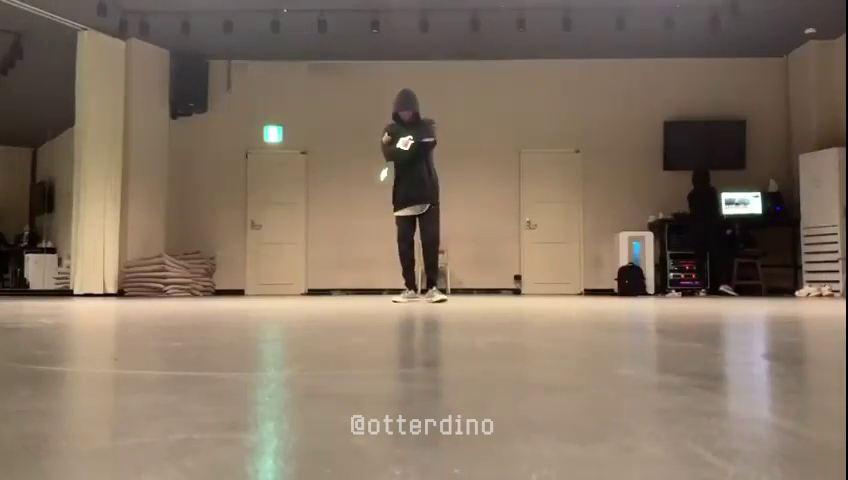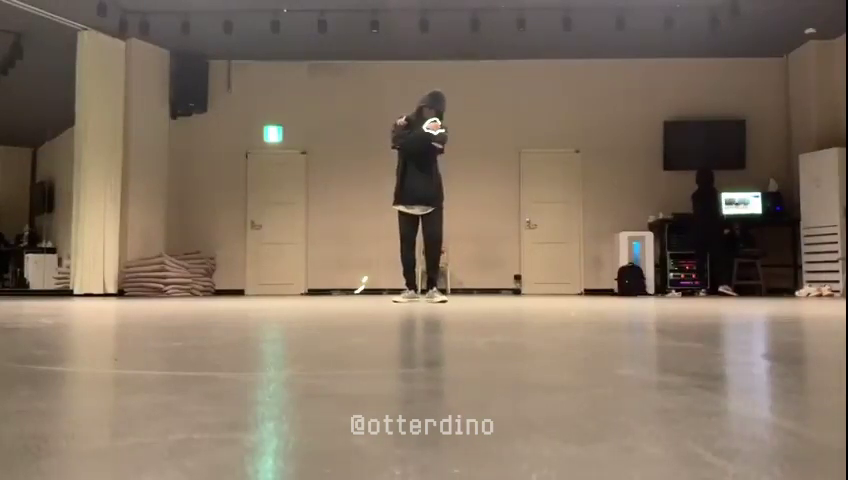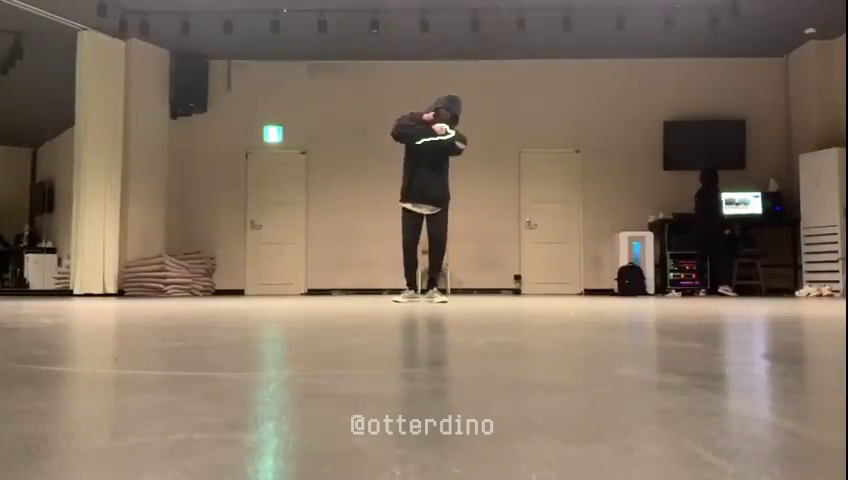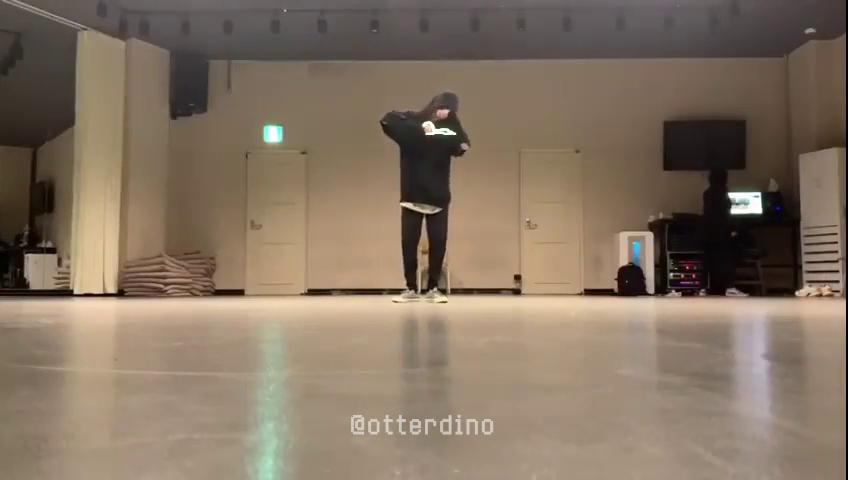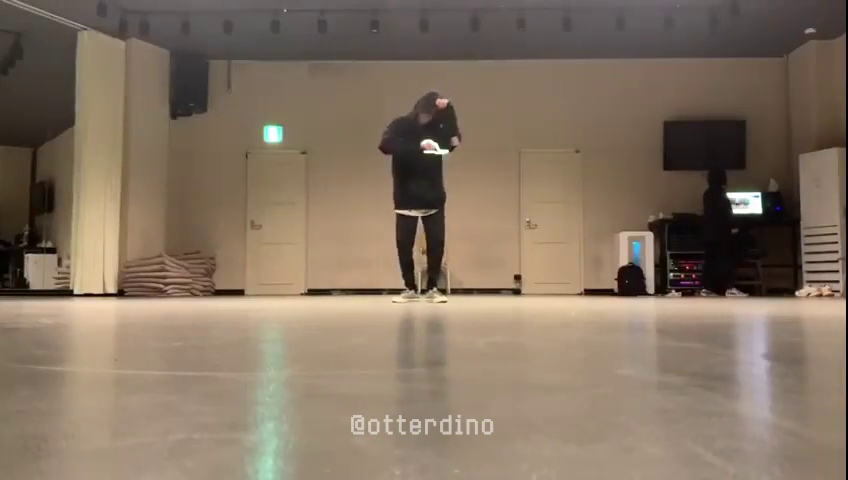
dt=0.4s
person 1, frame 1
left shoulder: (426, 125)
right shoulder: (391, 130)
left elbow: (428, 143)
right elbow: (390, 154)
left wrist: (402, 142)
right wrist: (402, 145)
left hip: (427, 193)
right hip: (403, 195)
left knee: (431, 240)
right knee: (404, 241)
left ankle: (432, 287)
right ankle: (410, 288)
person 1, frame 2
left shoulder: (438, 129)
right shoulder: (405, 124)
left elbow: (436, 146)
right elbow: (399, 142)
left wrist: (411, 129)
right wrist: (424, 132)
left hip: (431, 194)
right hip: (407, 193)
left knee: (434, 241)
right knee: (407, 241)
left ankle: (432, 287)
right ankle: (410, 288)
person 1, frame 3
left shoulder: (448, 131)
right shoulder: (415, 121)
left elbow: (459, 145)
right elbow: (398, 130)
left wrist: (443, 124)
right wrist: (429, 130)
left hip: (438, 196)
right hip: (413, 194)
left knee: (438, 242)
right knee: (409, 242)
left ankle: (433, 287)
right ankle: (411, 288)
person 1, frame 4
left shoulder: (448, 130)
right shoulder: (413, 120)
left elbow: (463, 146)
right elbow: (387, 121)
left wrist: (451, 120)
right wrist: (419, 129)
left hip: (438, 196)
right hip: (413, 194)
left knee: (438, 242)
right knee: (409, 242)
left ankle: (433, 288)
right ankle: (411, 288)
person 1, frame 5
left shoulder: (437, 129)
right shoulder: (400, 125)
left elbow: (454, 141)
right elbow: (385, 145)
left wrist: (447, 110)
right wrist: (418, 147)
left hip: (433, 196)
right hip: (406, 196)
left knee: (436, 241)
right knee: (404, 243)
left ankle: (432, 288)
right ankle: (410, 288)
person 2, frame 1
left shoulder: (692, 195)
right shoulder: (711, 192)
right elbow: (716, 213)
right wrist: (724, 228)
left hip: (698, 232)
right hip: (712, 230)
left knee: (702, 259)
right knee: (722, 256)
right ankle: (724, 284)
person 2, frame 2
left shoulder: (695, 195)
right shoulder: (712, 192)
right elbow: (716, 212)
right wrist: (723, 228)
left hip: (699, 232)
right hip: (713, 231)
left knee: (703, 259)
right knee: (722, 257)
right ankle: (723, 284)
person 2, frame 3
left shoulder: (699, 194)
right shoulder: (714, 192)
right elbow: (717, 212)
right wrist: (724, 228)
left hip: (701, 231)
right hip: (714, 231)
left knee: (704, 259)
right knee: (723, 257)
right ankle: (723, 285)
person 2, frame 4
left shoulder: (707, 193)
right shoulder: (721, 193)
right elbow: (724, 213)
right wrist: (730, 229)
left hip: (709, 231)
right hip: (720, 231)
left knee: (709, 260)
right knee: (727, 259)
left ankle: (708, 287)
right ankle: (729, 288)
person 2, frame 5
left shoulder: (707, 193)
right shoulder: (720, 193)
right elbow: (726, 211)
right wrist: (732, 227)
left hip: (709, 232)
right hip: (721, 232)
left knee: (710, 260)
right knee: (727, 259)
left ankle: (707, 288)
right ankle: (729, 289)
